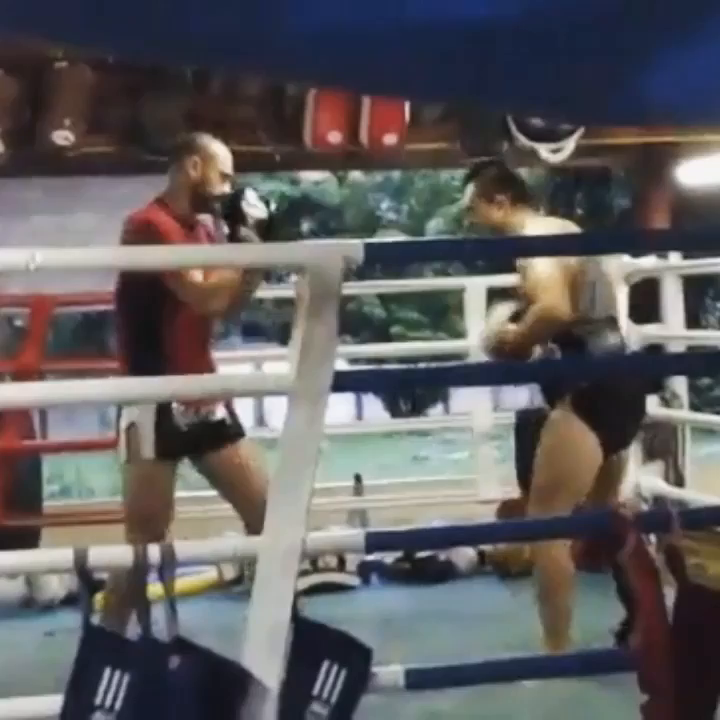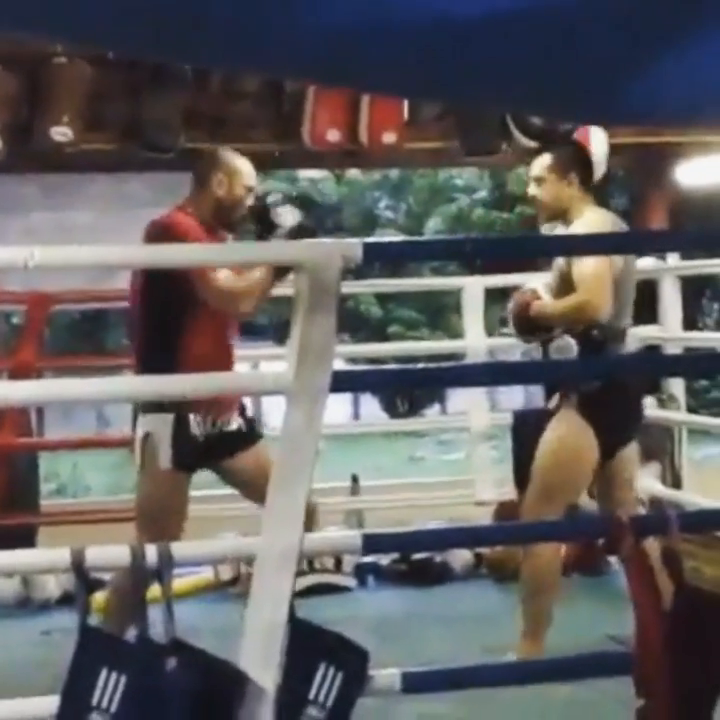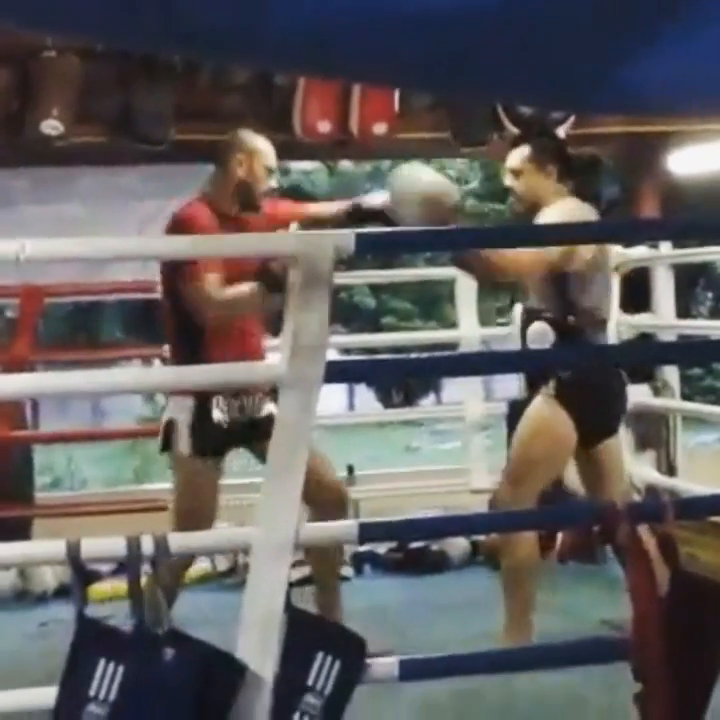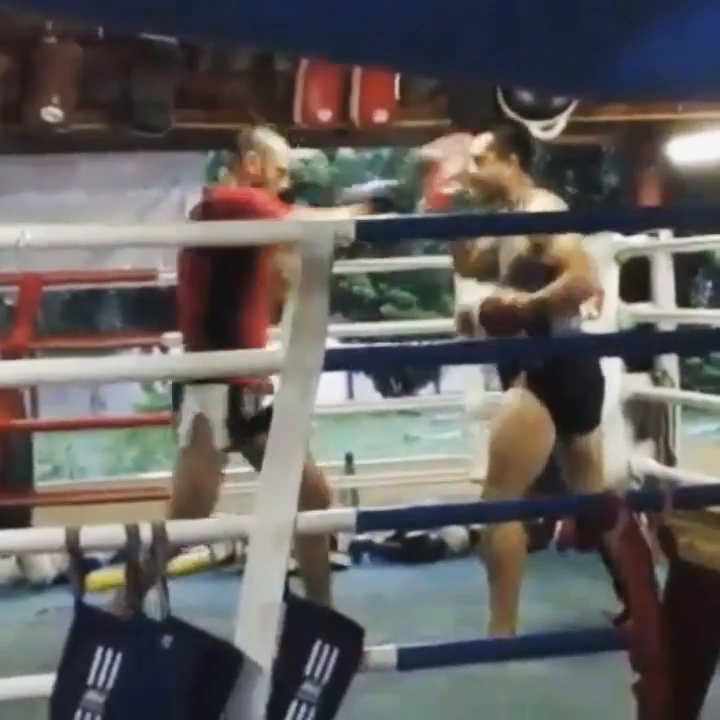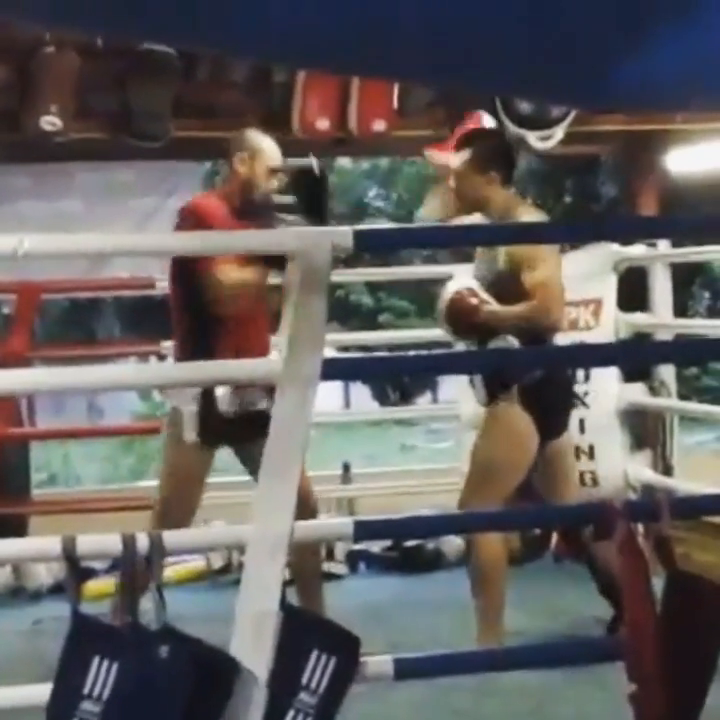
dt=0.7s
person 1, frame 1
left shoulder: (535, 242)
right shoulder: (560, 229)
left elbow: (554, 310)
left wrist: (512, 341)
right wrist: (524, 326)
left hip: (589, 391)
right hip: (619, 383)
left knee: (544, 521)
right knee: (601, 511)
left ankle: (556, 653)
person 1, frame 2
left shoulder: (590, 229)
right shoulder: (592, 226)
left elbow: (595, 305)
left wrist: (539, 310)
left hip: (592, 391)
right hip: (612, 388)
left knee: (537, 519)
right knee: (627, 519)
left ankle: (529, 652)
person 1, frame 3
left shoulder: (564, 215)
right shoulder: (561, 220)
left elbow: (518, 267)
right elbow: (527, 279)
right wrist: (478, 255)
left hip: (573, 379)
right hip: (597, 376)
left knee: (511, 503)
right knee: (614, 505)
left ankle: (516, 639)
person 1, frame 4
left shoulder: (542, 210)
right shoulder: (512, 219)
left elbow: (585, 278)
right elbow: (469, 267)
left wrist: (523, 306)
left hip: (547, 369)
right hip: (577, 365)
left knee: (500, 499)
right knee: (594, 496)
left ankle: (501, 632)
person 1, frame 5
left shoulder: (527, 231)
right shoulder: (489, 225)
left elbow: (550, 313)
left wrist: (484, 317)
left hip: (528, 385)
right hip: (529, 384)
left knee: (479, 508)
right knee: (569, 506)
left ankle: (490, 641)
person 2, frame 1
left shoulder: (198, 227)
right shoulder: (150, 225)
left elbow: (229, 299)
right elbow: (205, 298)
left wrist: (257, 245)
right wrist: (242, 244)
left hip: (205, 400)
right hip: (157, 406)
left knee: (265, 513)
right knee: (146, 541)
person 2, frame 2
left shoulder: (216, 237)
right shoulder: (174, 229)
left elbow: (249, 299)
right elbow: (235, 300)
left hip: (223, 410)
right hip: (173, 413)
left knee: (297, 511)
right knee: (156, 547)
person 2, frame 3
left shoulder: (261, 213)
right shoulder: (192, 221)
left elbow: (324, 213)
right elbow: (213, 307)
right wrist: (270, 281)
left hip: (254, 393)
right hip: (202, 401)
left knee: (330, 499)
right knee: (189, 535)
left ankle: (333, 628)
person 2, frame 4
left shoulder: (253, 211)
right shoulder: (229, 205)
left elbow: (273, 294)
right elbow: (316, 226)
right wrist: (370, 203)
left hip: (247, 388)
right hip: (212, 389)
left knee: (313, 496)
right knee: (184, 523)
person 2, frame 5
left shoulder: (258, 214)
right shoulder: (203, 213)
right elbow: (226, 295)
right wrist: (271, 249)
left hip: (254, 390)
right hip: (206, 390)
left knee: (303, 504)
right knee: (171, 523)
left ankle: (314, 620)
